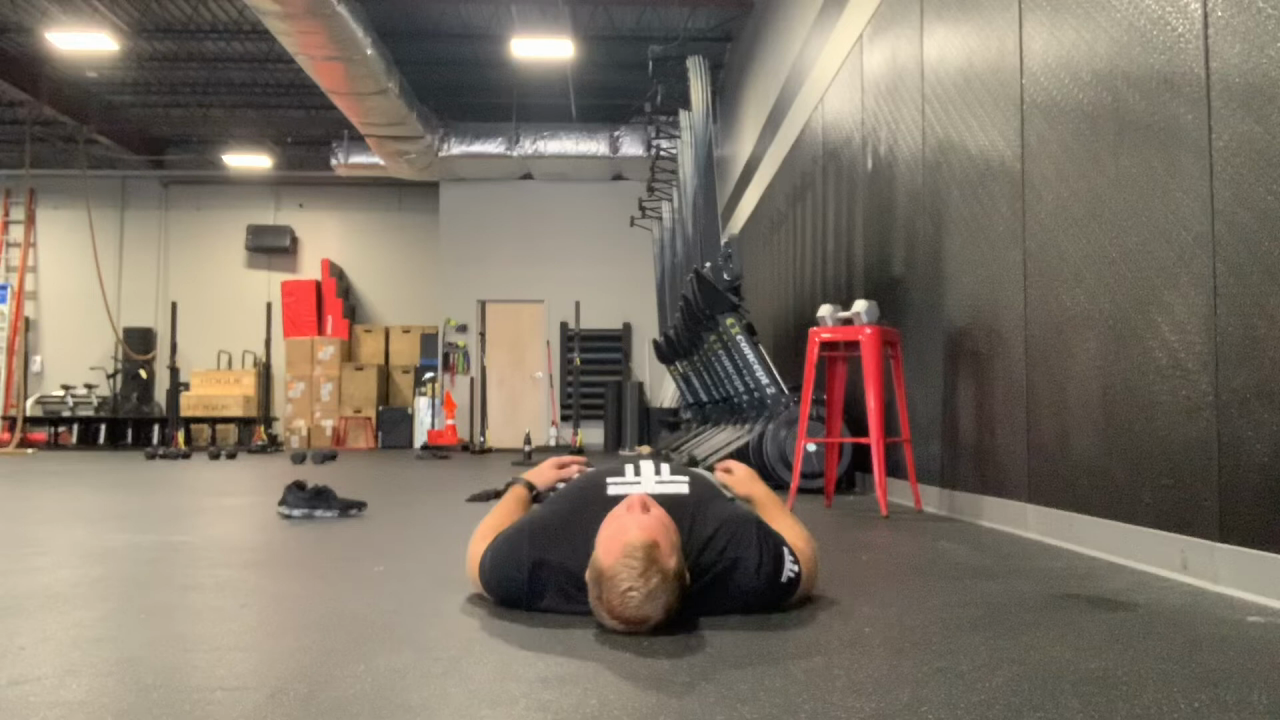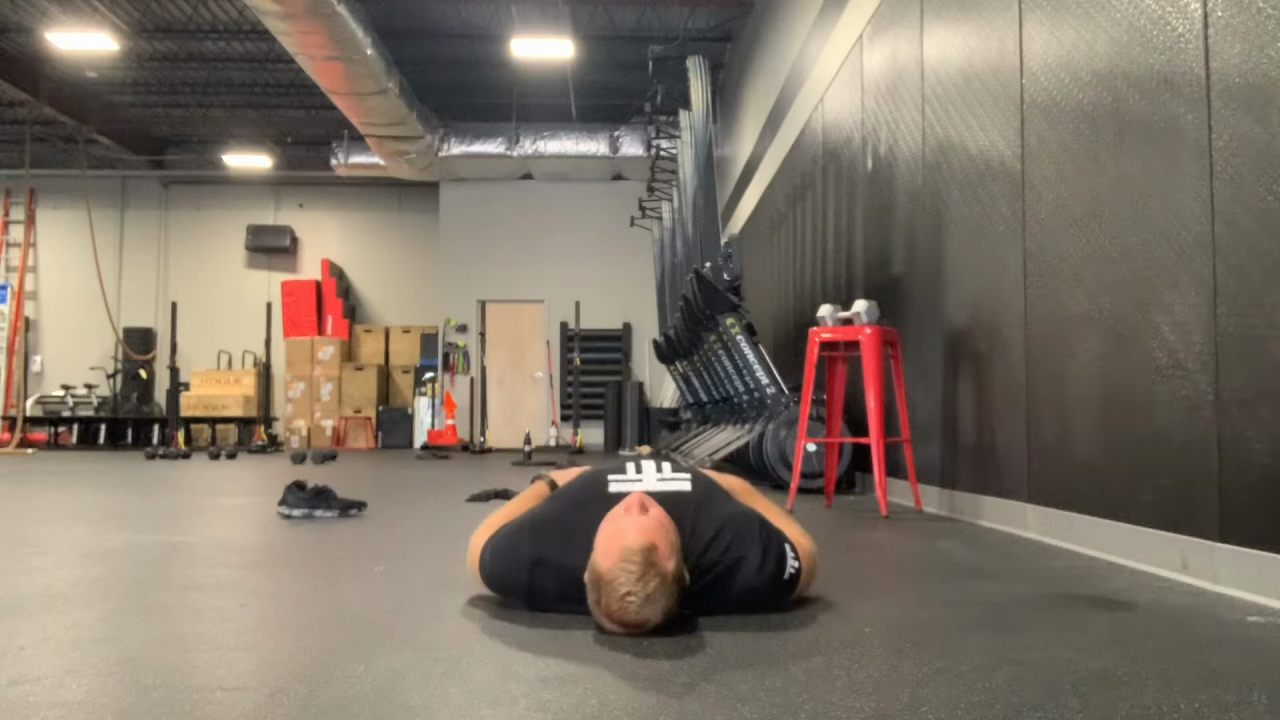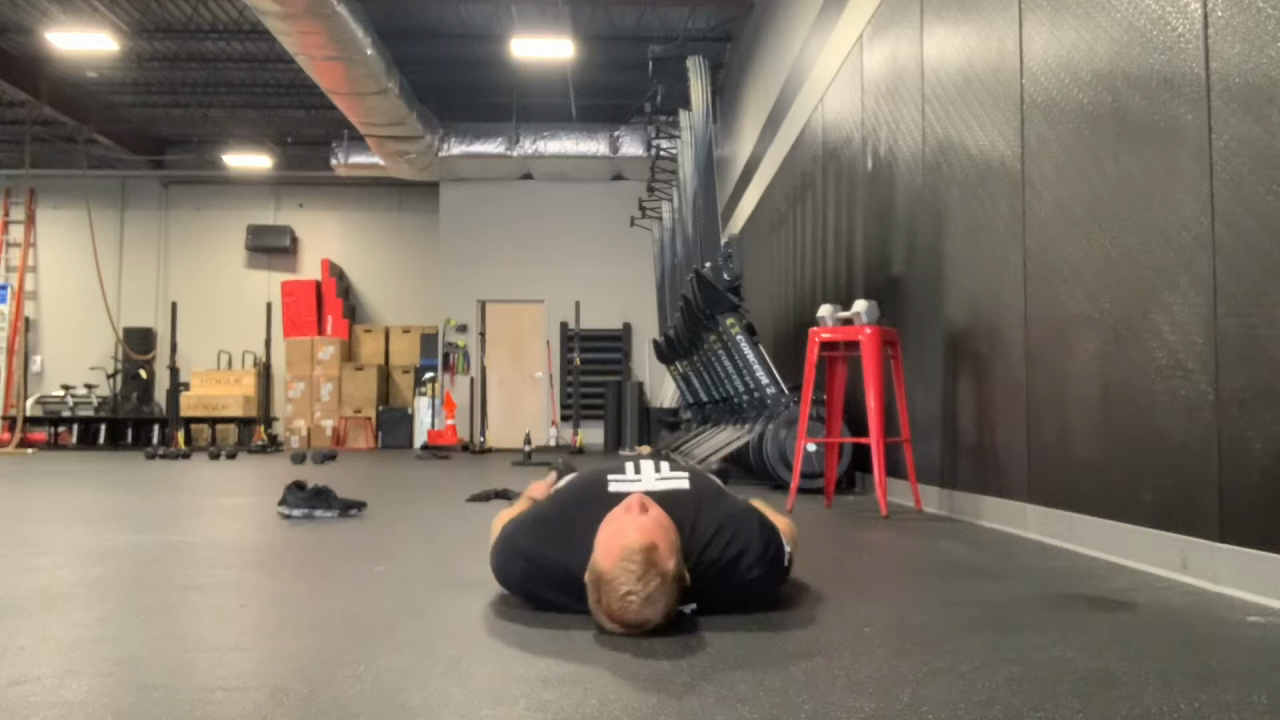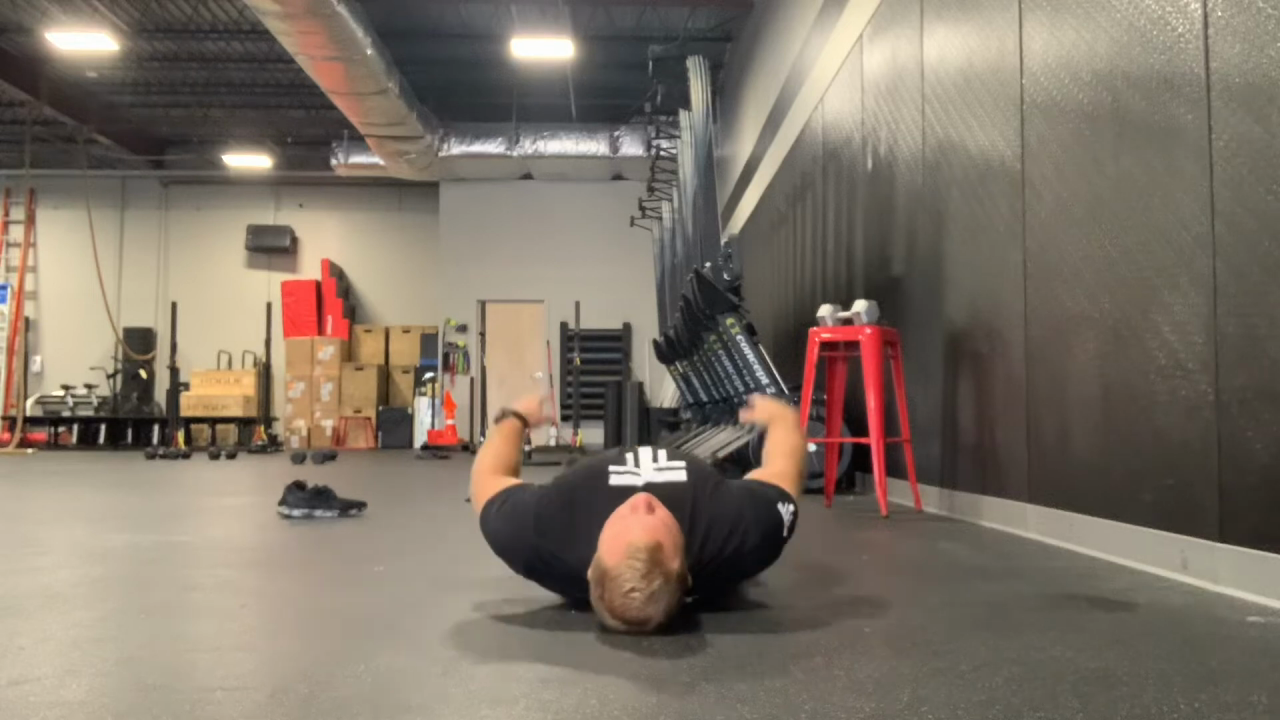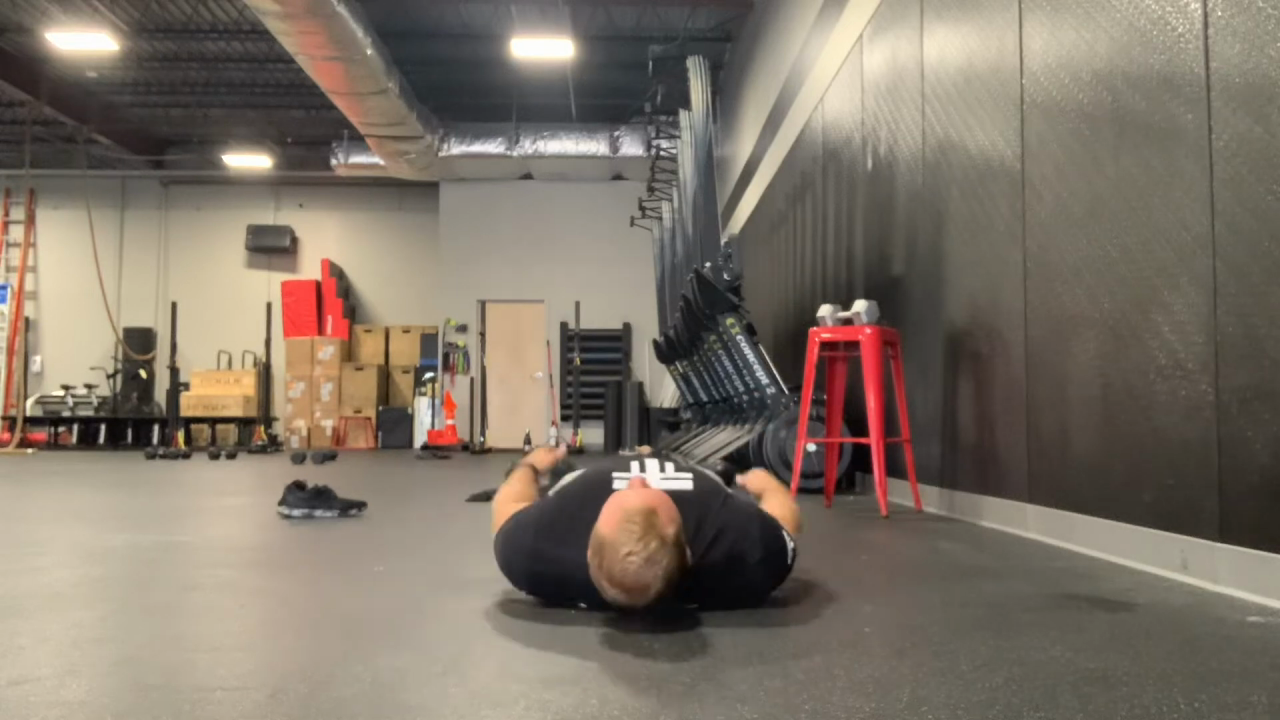
dt=0.4s
person 1, frame 1
left shoulder: (534, 554)
right shoulder: (745, 555)
left elbow: (478, 562)
right elbow: (804, 565)
left wrist: (525, 486)
right wrist: (758, 490)
person 1, frame 2
left shoulder: (532, 552)
right shoulder: (750, 555)
left elbow: (479, 554)
right elbow: (804, 559)
left wrist: (546, 484)
right wrist: (738, 488)
person 1, frame 3
left shoulder: (528, 547)
right shoulder: (750, 547)
left elbow: (503, 533)
right elbow: (783, 533)
left wrist: (529, 499)
right wrist: (763, 512)
person 1, frame 4
left shoulder: (538, 539)
right shoulder: (744, 533)
left elbow: (488, 480)
right elbow: (783, 474)
left wrist: (514, 418)
right wrist: (781, 416)
person 1, frame 5
left shoulder: (530, 546)
right shoulder: (751, 545)
left elbow: (505, 512)
right elbow: (787, 518)
left wrist: (529, 466)
right wrist: (765, 484)
